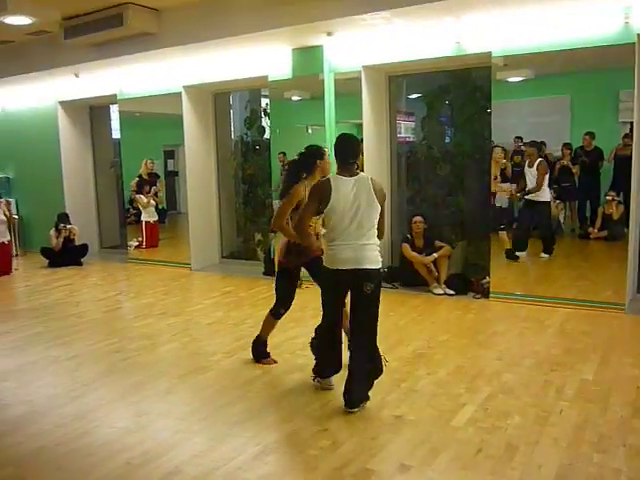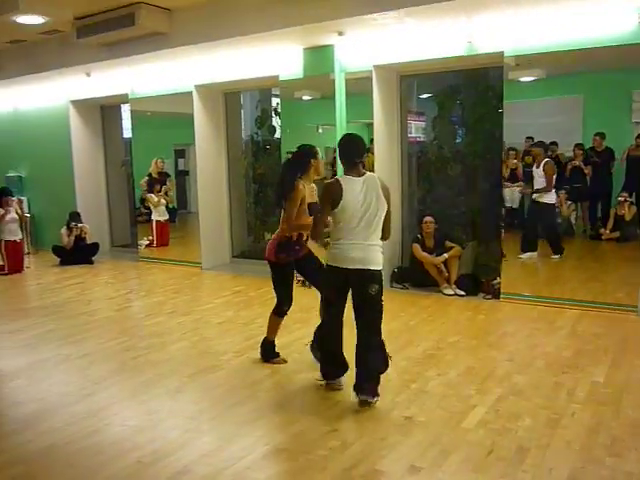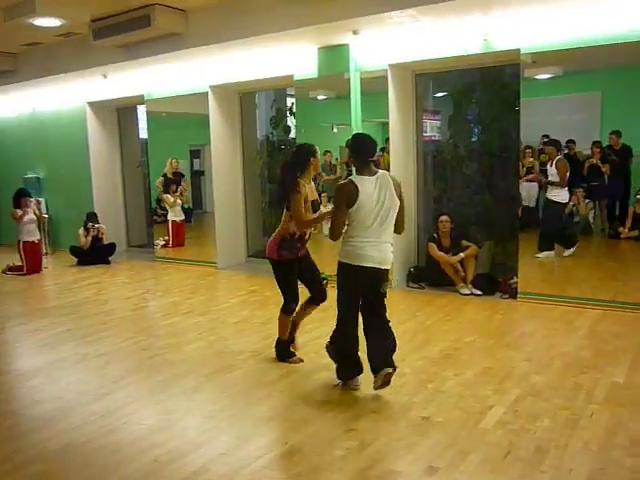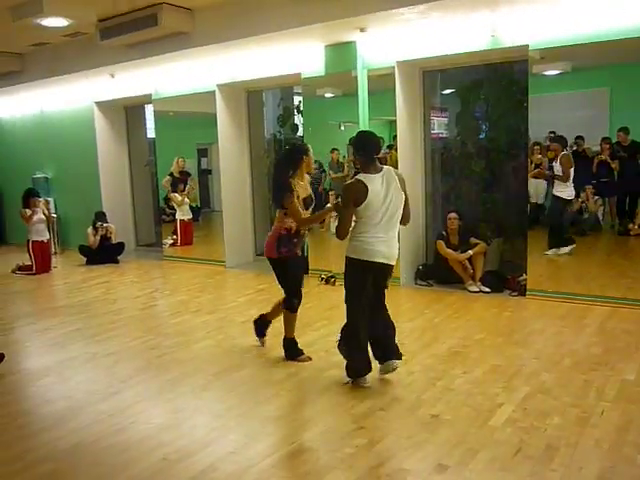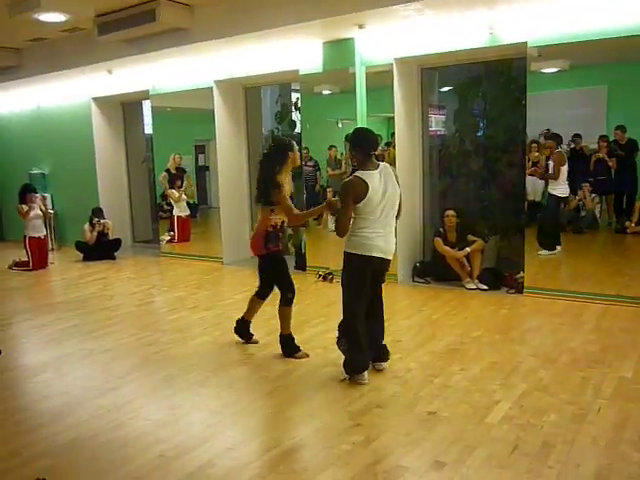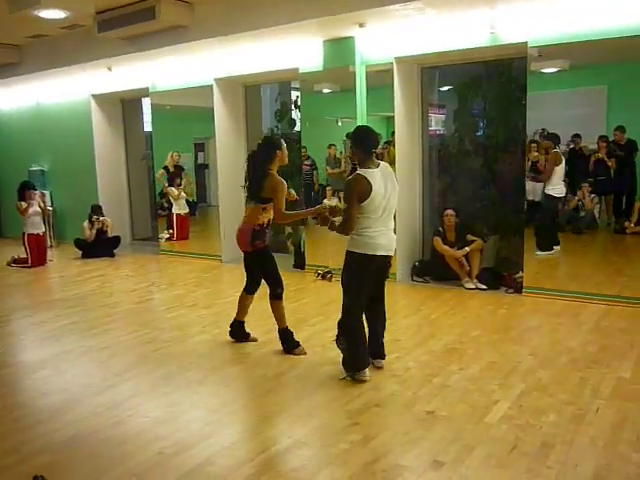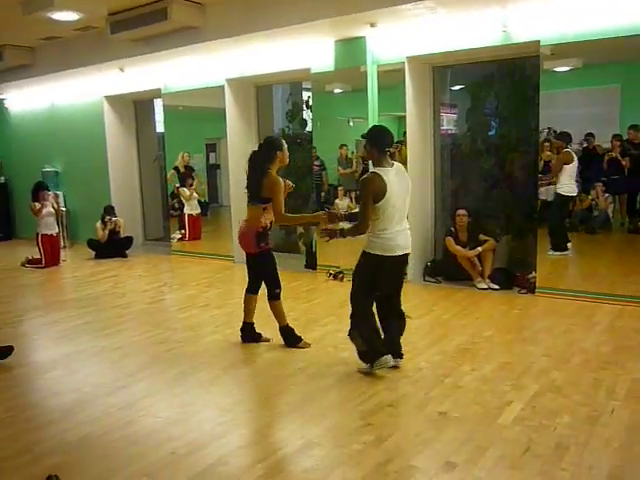
dt=0.1s
person 1, frame 1
left shoulder: (323, 187)
right shoulder: (376, 188)
left elbow: (301, 227)
left wrist: (311, 244)
left hip: (335, 263)
right hip: (368, 264)
left knee: (331, 320)
right knee: (364, 330)
left ankle: (325, 372)
right ankle: (357, 394)
person 1, frame 2
left shoulder: (333, 188)
right shoulder: (382, 187)
left elbow: (317, 231)
right elbow: (386, 234)
left wrist: (325, 239)
left hip: (338, 262)
right hip: (370, 263)
left knee: (331, 320)
right knee: (369, 326)
left ankle: (333, 374)
right ankle: (367, 387)
person 1, frame 3
left shoulder: (346, 188)
right shoulder: (393, 183)
left elbow: (335, 235)
right elbow: (399, 227)
left hip: (353, 259)
right hip: (382, 259)
left knee: (347, 316)
right knee: (375, 313)
left ankle: (350, 374)
right ankle: (383, 364)
person 1, frame 4
left shoulder: (354, 187)
right shoulder: (397, 177)
left elbow: (341, 234)
right elbow: (405, 219)
left wrist: (342, 212)
left hip: (361, 255)
right hip: (388, 254)
left knee: (357, 311)
right knee: (376, 305)
left ankle: (359, 371)
right ankle: (388, 354)
person 1, frame 5
left shoulder: (353, 184)
right shoulder: (390, 172)
left elbow: (342, 230)
left wrist: (337, 216)
left hip: (360, 251)
right hip: (385, 249)
left knee: (354, 309)
right knee: (374, 303)
left ankle: (358, 367)
right ankle: (379, 356)
person 1, frame 6
left shoulder: (356, 182)
right shoulder: (388, 171)
left elbow: (347, 228)
left wrist: (330, 224)
left hip: (362, 249)
right hip: (387, 248)
left knee: (353, 307)
right knee: (375, 302)
left ankle: (357, 364)
right ankle: (376, 354)
person 1, frame 7
left shoulder: (370, 181)
right shoulder: (402, 171)
left elbow: (363, 226)
left wrist: (339, 232)
left hip: (379, 250)
right hip: (403, 247)
left knee: (361, 303)
right knee: (390, 302)
left ankle: (375, 357)
right ankle: (392, 352)
person 2, frame 1
right shoulder: (299, 189)
right elbow: (277, 224)
left hip: (312, 250)
right hip: (293, 251)
right knee: (283, 304)
right ankle: (259, 348)
person 2, frame 2
left shoulder: (311, 187)
right shoulder: (297, 189)
right elbow: (288, 226)
left hip: (300, 248)
right hip: (282, 250)
right knee: (284, 302)
right ankle: (268, 349)
person 2, frame 3
left shoulder: (310, 185)
right shoulder: (296, 187)
right elbow: (302, 223)
right wrist: (330, 213)
left hip: (298, 247)
right hip: (281, 248)
left knee: (319, 294)
right knee: (290, 299)
left ankle: (291, 328)
right ankle: (282, 348)
person 2, frame 4
left shoulder: (305, 180)
right shoulder: (290, 186)
right elbow: (302, 221)
right wrist: (330, 209)
left hip: (294, 244)
right hip: (280, 245)
left knee: (294, 294)
right knee: (294, 296)
left ankle: (263, 322)
right ankle: (291, 347)
person 2, frame 5
left shoulder: (285, 178)
right shoulder: (279, 183)
right elbow: (293, 217)
right wrist: (322, 208)
left hip: (271, 238)
right hip: (267, 241)
left knee: (266, 287)
right knee: (287, 291)
left ankle: (243, 327)
right ankle: (288, 344)
person 2, frame 6
left shoulder: (262, 175)
right shoulder: (276, 181)
right elbow: (280, 216)
left wrist: (284, 196)
right wrist: (315, 211)
left hip: (250, 234)
right hip: (253, 237)
left knee: (253, 283)
right knee: (276, 285)
left ankle: (238, 329)
right ankle: (287, 339)
person 2, frame 7
left shoulder: (261, 175)
right shoulder: (274, 181)
right elbow: (280, 217)
left wrist: (284, 190)
right wrist: (314, 218)
left hip: (249, 234)
right hip: (257, 238)
left knee: (255, 283)
right knee: (274, 287)
left ankle: (248, 330)
right ankle: (289, 336)
